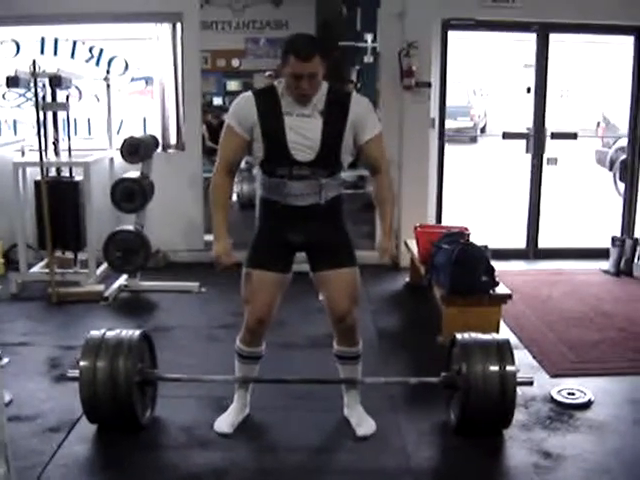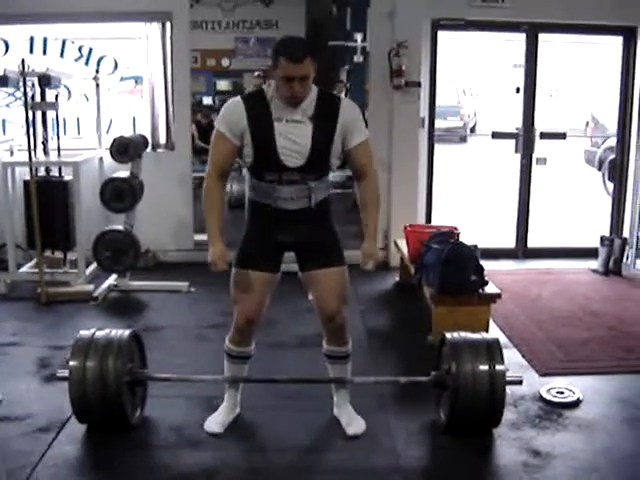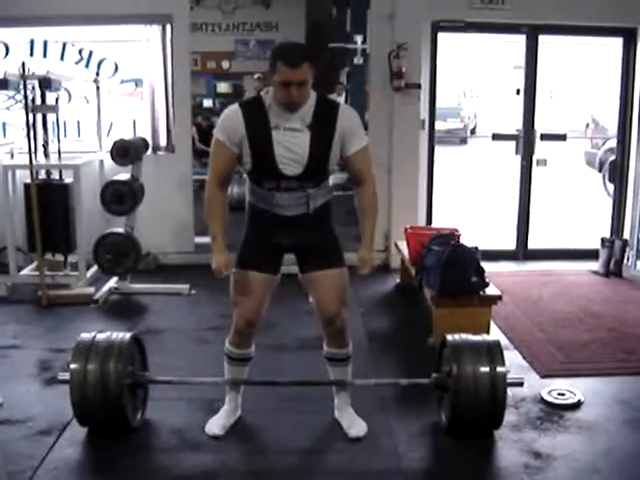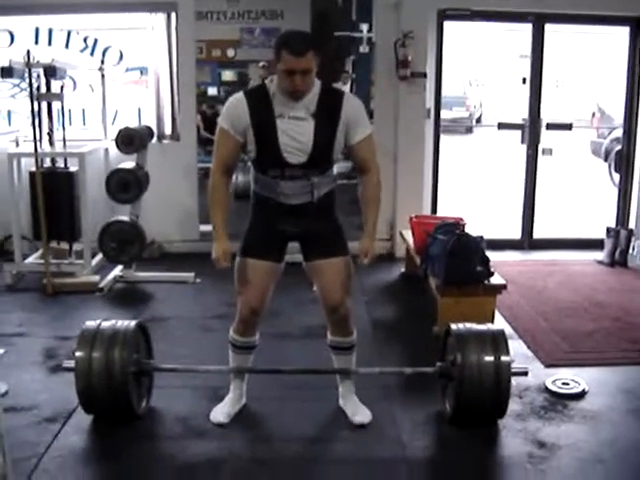
dt=0.3s
person 1, frame 1
left shoulder: (353, 107)
right shoulder: (251, 106)
left elbow: (380, 170)
right elbow: (224, 171)
left wrist: (387, 231)
right wrist: (220, 234)
left hip: (327, 222)
right hip: (275, 223)
left knee: (345, 317)
right knee: (255, 319)
left ankle: (352, 403)
right ankle: (240, 401)
person 1, frame 2
left shoulder: (342, 111)
right shoulder: (241, 110)
left elbow: (366, 175)
right elbow: (216, 176)
left wrist: (370, 236)
right wrist: (215, 239)
left hip: (316, 223)
right hip: (263, 223)
left knee: (334, 316)
right knee: (244, 319)
left ankle: (342, 402)
right ankle: (231, 401)
person 1, frame 3
left shoulder: (340, 118)
right shoulder: (239, 118)
left elbow: (364, 182)
right elbow: (217, 183)
left wrist: (367, 243)
right wrist: (218, 247)
left hip: (316, 227)
right hip: (263, 227)
left knee: (334, 318)
right knee: (243, 321)
left ankle: (343, 404)
right ankle: (231, 403)
person 1, frame 4
left shoulder: (345, 106)
right shoulder: (243, 106)
left elbow: (369, 171)
right elbow: (221, 172)
left wrist: (369, 233)
right wrist: (220, 236)
left hip: (320, 214)
right hip: (267, 215)
left knee: (338, 307)
right knee: (248, 309)
left ankle: (347, 392)
right ankle: (236, 390)
